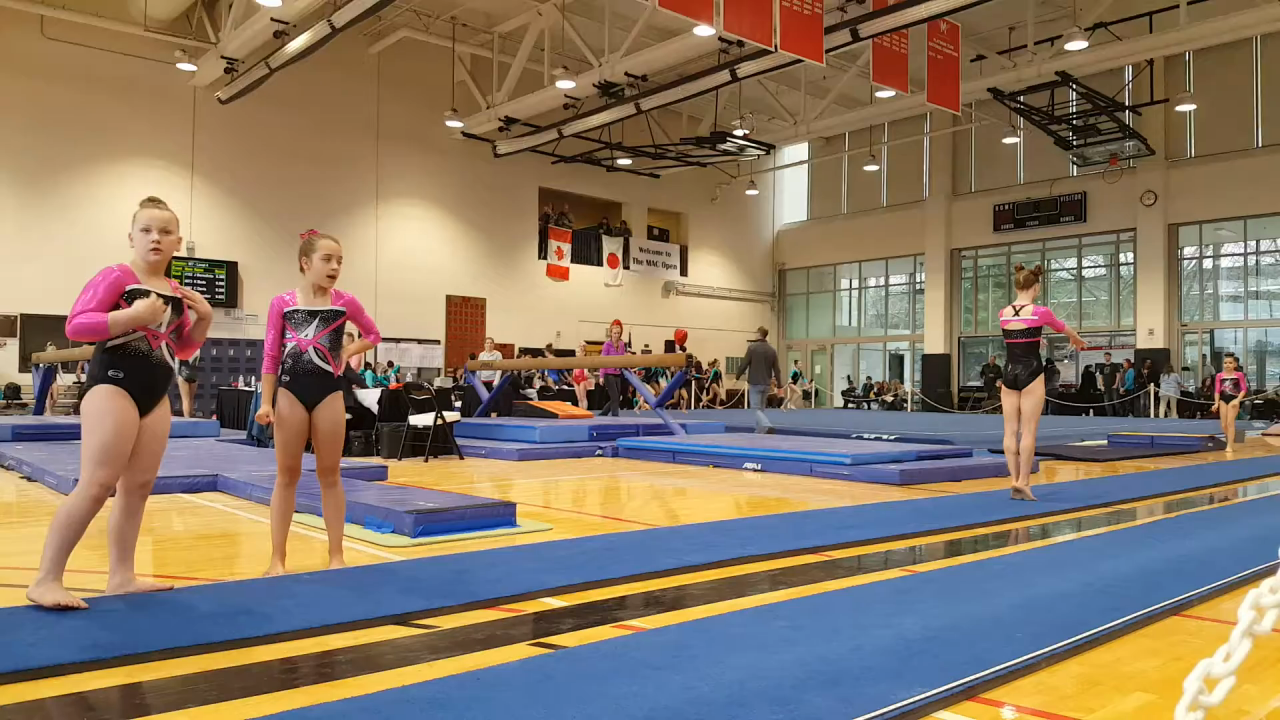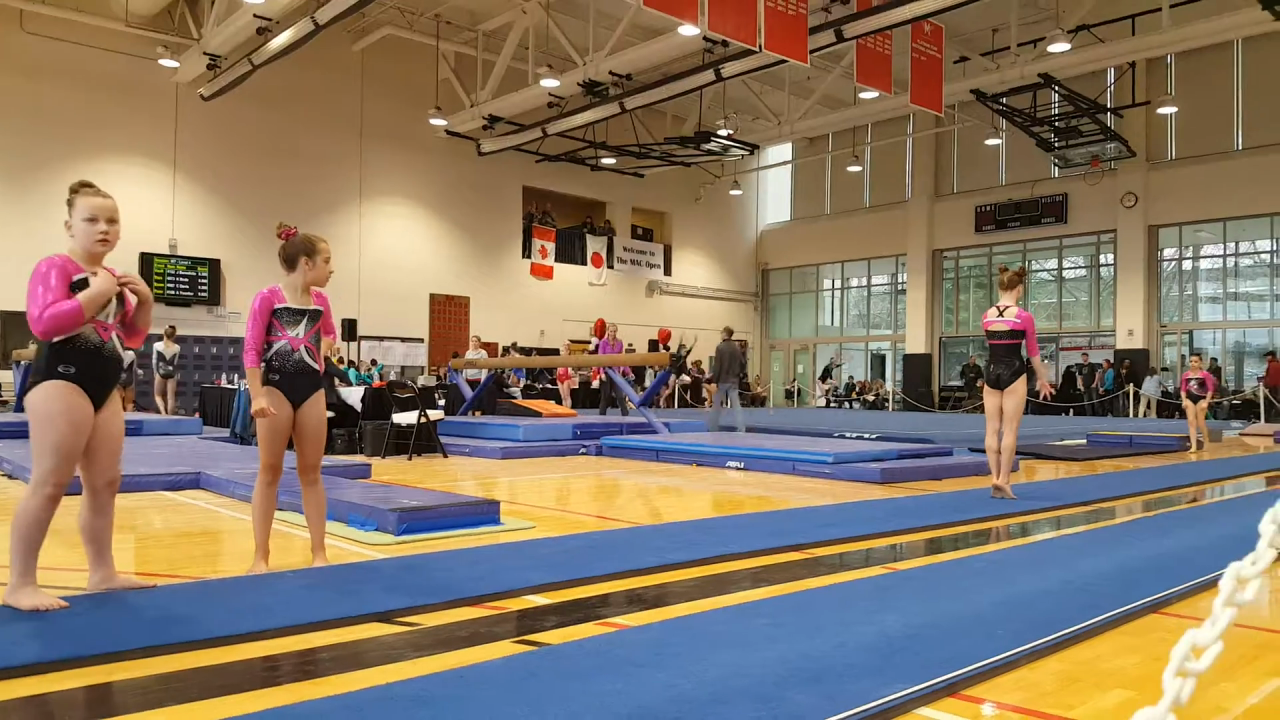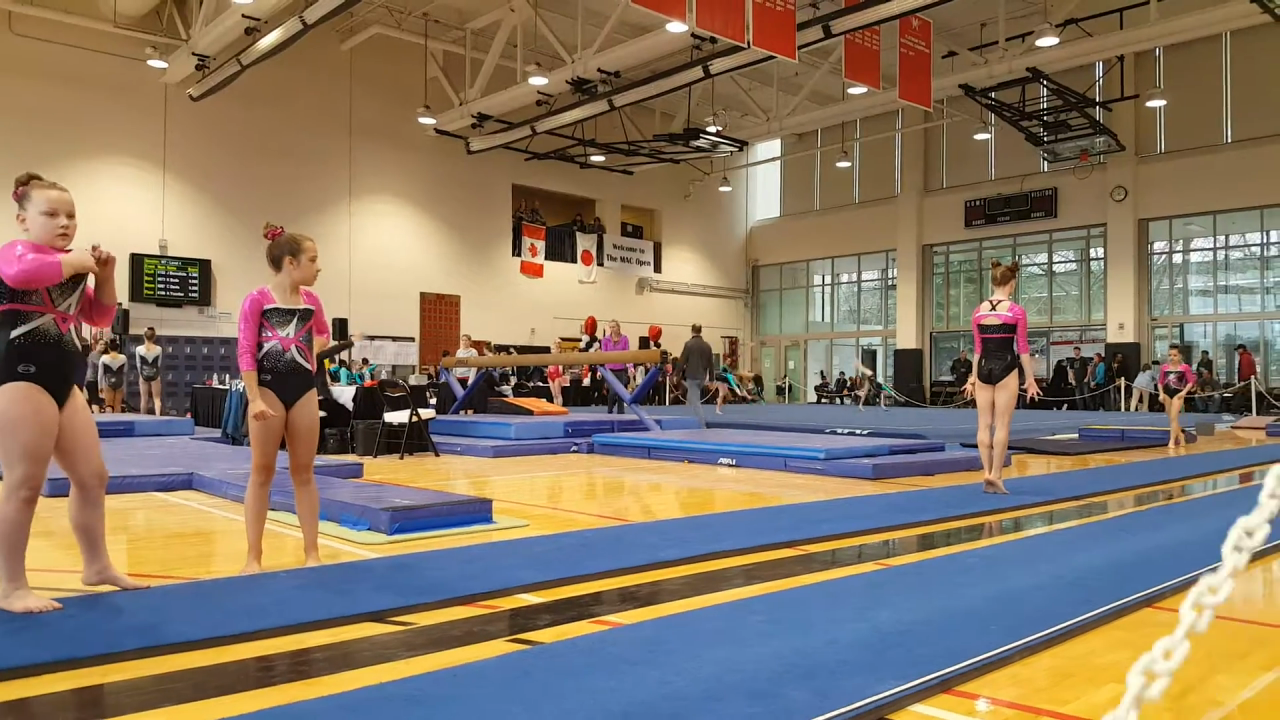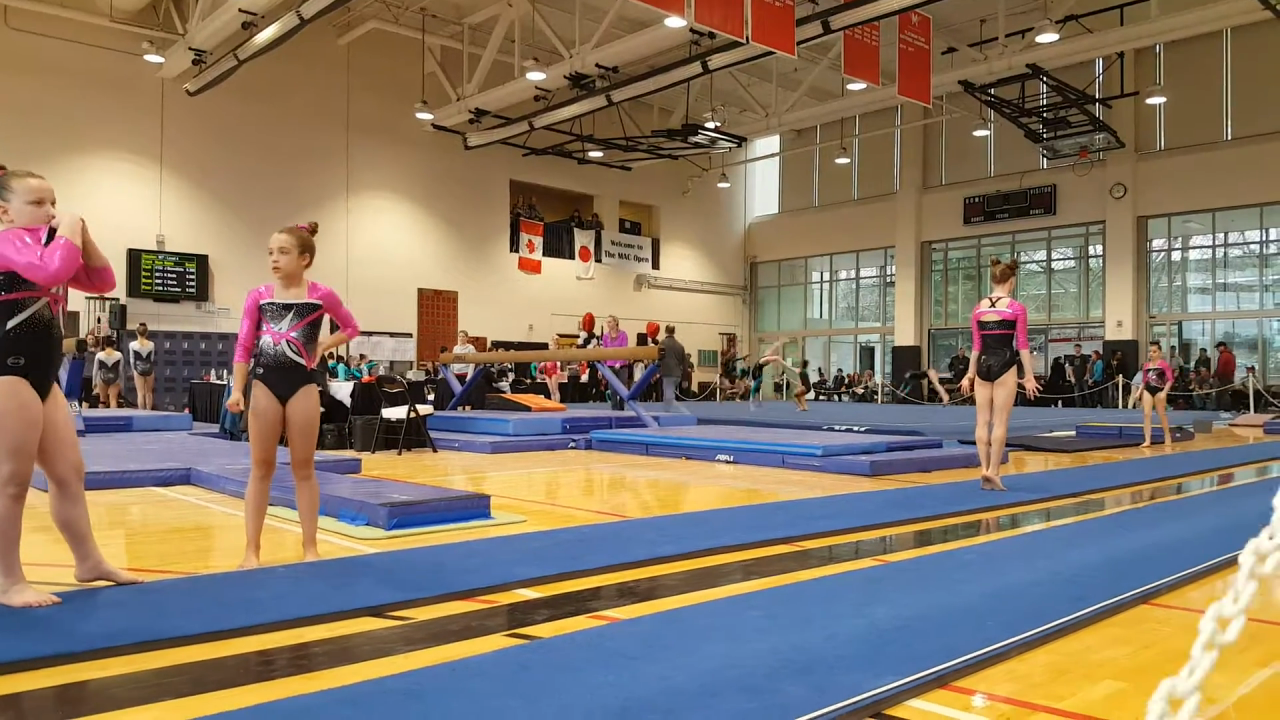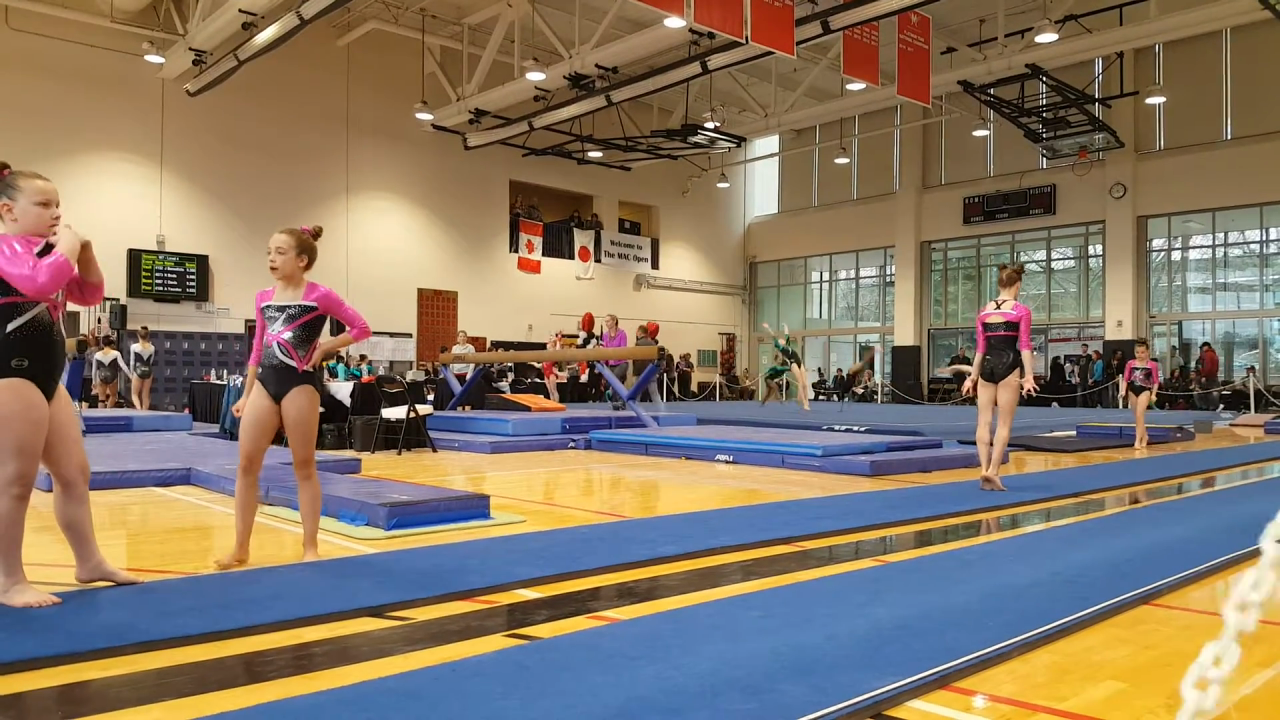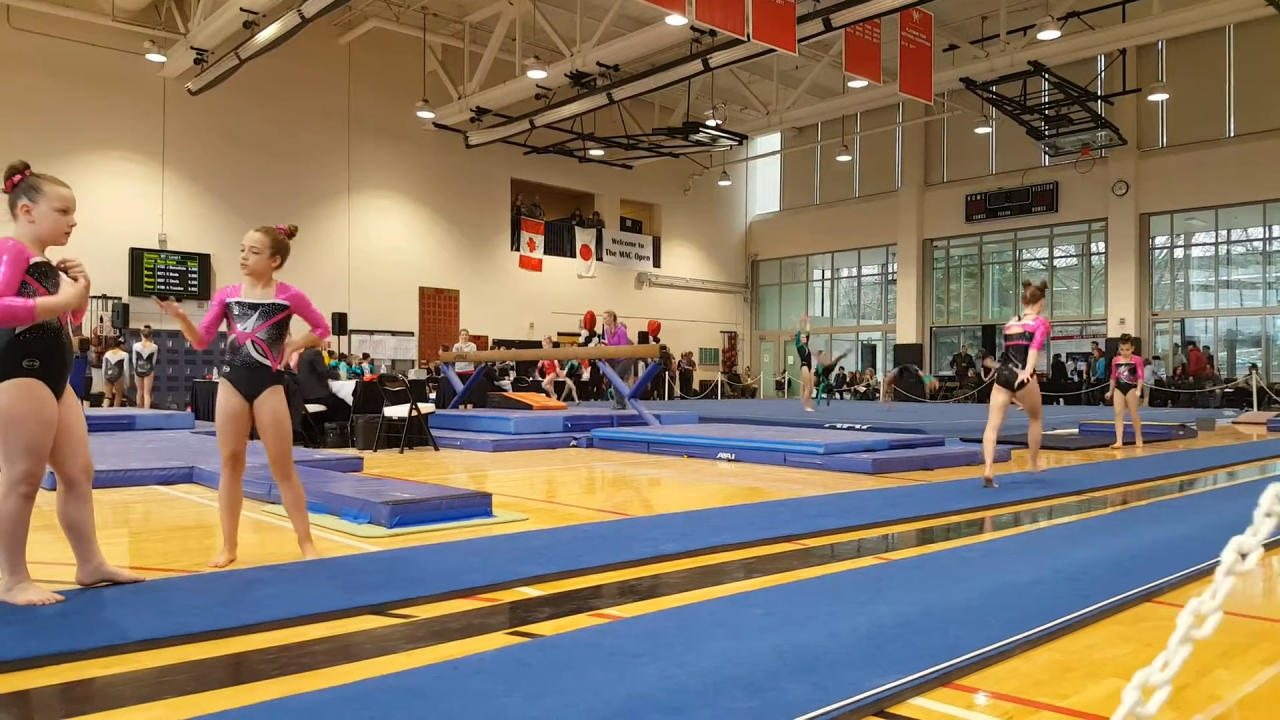
dt=0.4s
person 1, frame 1
left shoulder: (177, 293)
right shoulder: (114, 277)
left elbow: (184, 350)
right elbow: (76, 326)
left wrist: (203, 319)
right wrist: (135, 316)
left hip: (155, 396)
right hip: (112, 388)
left knee: (138, 488)
right knee: (96, 485)
left ankle: (121, 576)
right ankle: (46, 580)
person 1, frame 2
left shoulder: (113, 278)
right shoulder: (54, 267)
left elbow: (132, 338)
right elbow: (45, 322)
left wrist: (144, 301)
right wrist: (97, 292)
left hip: (105, 389)
right hip: (60, 382)
left knee: (105, 483)
right knee: (50, 483)
left ankle: (102, 572)
right ankle: (19, 585)
person 1, frame 3
left shoulder: (67, 268)
left elbow: (99, 317)
left wrist: (104, 275)
right wrist: (74, 260)
left hip: (65, 384)
left knee: (92, 477)
left ankle: (98, 565)
person 1, frame 4
left shoulder: (46, 244)
left elbow: (102, 282)
right elbow: (56, 268)
left wrist: (80, 236)
right wrist: (68, 230)
left hip: (41, 377)
left knee: (69, 473)
left ankle: (89, 561)
person 1, frame 5
left shoulder: (45, 252)
left elbow: (90, 296)
right elbow: (42, 283)
left wrist: (84, 254)
right wrist: (66, 246)
left hip: (47, 377)
left knee: (74, 473)
left ankle: (90, 562)
person 1, frame 6
left shoulder: (44, 262)
left elbow: (69, 317)
left wrist: (80, 288)
right wrist: (62, 300)
left hip: (53, 378)
left knee: (78, 473)
left ankle: (91, 564)
person 2, frame 1
left shoulder: (345, 302)
right shoulder: (282, 303)
left elbow: (373, 335)
right elbow: (270, 356)
left wrist: (347, 354)
right wrist: (265, 402)
left hip: (330, 392)
right hip: (291, 391)
left knee: (330, 475)
right knee: (287, 474)
left ankle: (336, 555)
right ankle: (277, 558)
person 2, frame 2
left shoulder: (321, 301)
right shoulder: (267, 299)
right elbow: (251, 351)
left wrist: (321, 354)
right wrist: (257, 396)
left hip: (312, 389)
right hip: (276, 388)
left knee: (311, 473)
right knee: (269, 472)
left ankle: (319, 553)
right ankle: (261, 556)
person 2, frame 3
left shoulder: (311, 301)
right shoulder: (257, 300)
left elbow: (323, 334)
right elbow: (246, 354)
left wrist: (312, 352)
right wrist: (255, 399)
left hip: (304, 389)
right hip: (269, 387)
left knee: (303, 472)
right knee: (262, 472)
left ankle: (311, 552)
right ankle: (253, 556)
person 2, frame 4
left shoulder: (322, 296)
right shoulder: (258, 296)
left elbow: (351, 328)
right elbow: (244, 346)
left wrist: (322, 346)
right wrist: (237, 390)
left hip: (303, 384)
right hip: (265, 382)
left knee: (303, 467)
right knee: (261, 468)
left ankle: (310, 547)
right ankle: (252, 550)
person 2, frame 5
left shoulder: (320, 296)
right shoulder: (263, 298)
left elbow: (361, 328)
right elbow: (258, 349)
left wrist: (323, 348)
right wrist: (245, 394)
left hip: (300, 383)
right hip: (264, 383)
left knee: (304, 467)
right knee: (247, 464)
left ankle: (311, 546)
right ankle: (240, 547)
person 2, frame 6
left shoulder: (290, 296)
right shoulder: (227, 294)
left elbow: (322, 329)
right elbow: (202, 340)
left wrist: (292, 346)
right wrist: (181, 317)
left hip: (269, 383)
right hip: (232, 382)
left knee: (282, 467)
right knee: (231, 463)
left ankle: (306, 541)
right ankle: (229, 545)
person 3, frame 1
left shoulder: (1003, 314)
right shoulder: (1040, 312)
right elbow: (1060, 327)
right wrist: (1076, 339)
left hip: (1010, 373)
right hip: (1031, 373)
left knee: (1011, 431)
right knee: (1028, 432)
left ankle: (1015, 482)
right ankle: (1023, 482)
person 3, frame 2
left shoulder: (987, 317)
right shoulder: (1024, 317)
right elbow: (1033, 351)
right wrist: (1043, 379)
left hip: (992, 373)
right hip: (1014, 373)
left knee: (992, 430)
right knee: (1009, 430)
left ankle: (995, 480)
right ankle: (1003, 480)
person 3, frame 3
left shoulder: (979, 311)
right shoulder: (1017, 311)
left elbow: (978, 348)
right elbow: (1022, 348)
left wrist: (974, 376)
right wrist: (1030, 379)
left hip: (985, 368)
right hip: (1005, 368)
left knee: (984, 425)
right knee: (1002, 425)
left ankle: (988, 475)
right ankle: (995, 476)
person 3, frame 4
left shoulder: (978, 308)
right shoulder: (1016, 308)
left elbow: (976, 344)
right elbow: (1022, 344)
left wrist: (970, 373)
right wrist: (1029, 375)
left hip: (984, 365)
right hip: (1004, 365)
left knee: (982, 422)
right knee: (1000, 422)
left ankle: (985, 471)
right ankle: (993, 472)
person 3, frame 5
left shoulder: (984, 311)
right shoulder: (1022, 311)
left elbow: (980, 347)
right elbow: (1024, 345)
left wrist: (973, 376)
right wrist: (1028, 375)
left hip: (986, 366)
right hip: (1008, 366)
left knee: (984, 422)
right knee: (1004, 424)
left ankle: (985, 472)
right ankle: (992, 471)
person 3, frame 6
left shoulder: (1010, 324)
right shoulder: (1041, 322)
right elbow: (1036, 345)
right wrist: (1028, 370)
left hip: (1003, 374)
right hip: (1023, 375)
left knee: (993, 425)
right knee: (1035, 420)
left ankle: (988, 469)
right ankle: (1033, 462)
